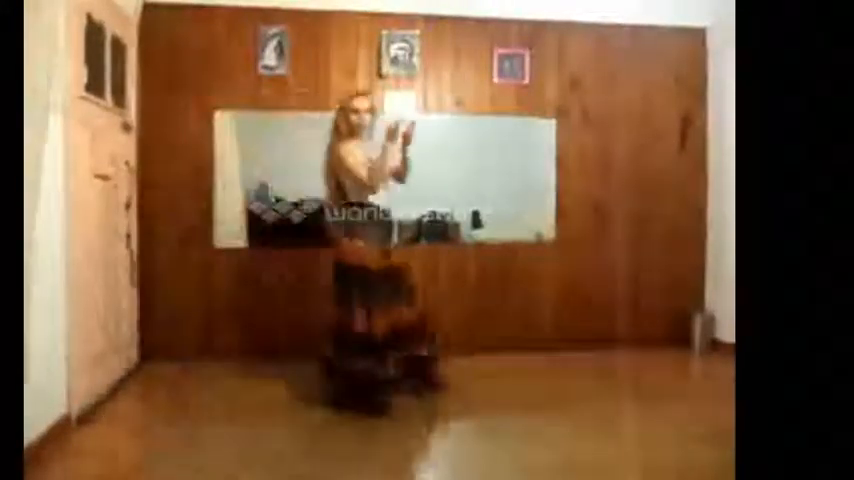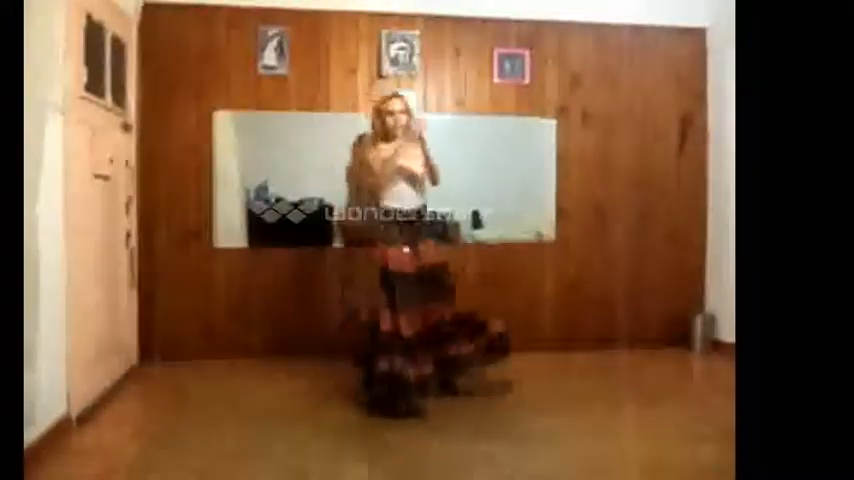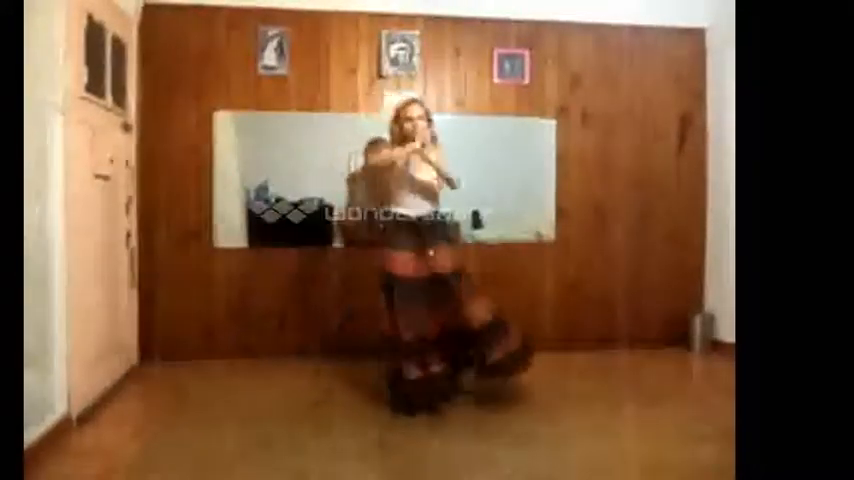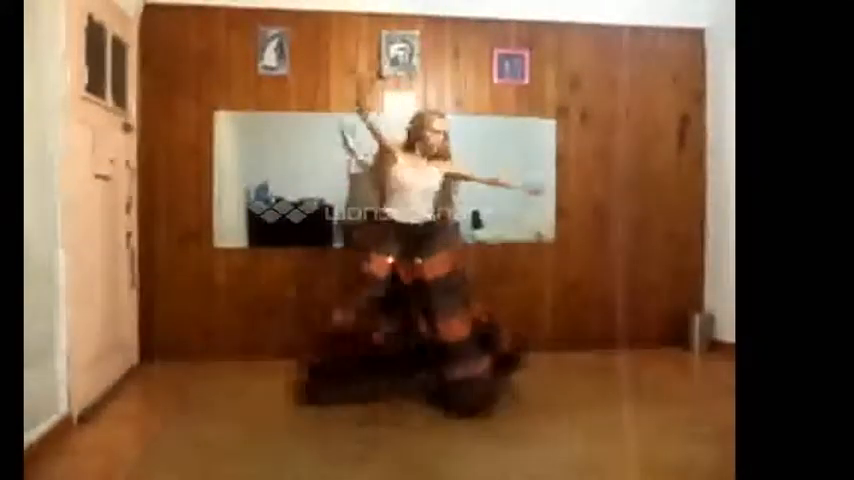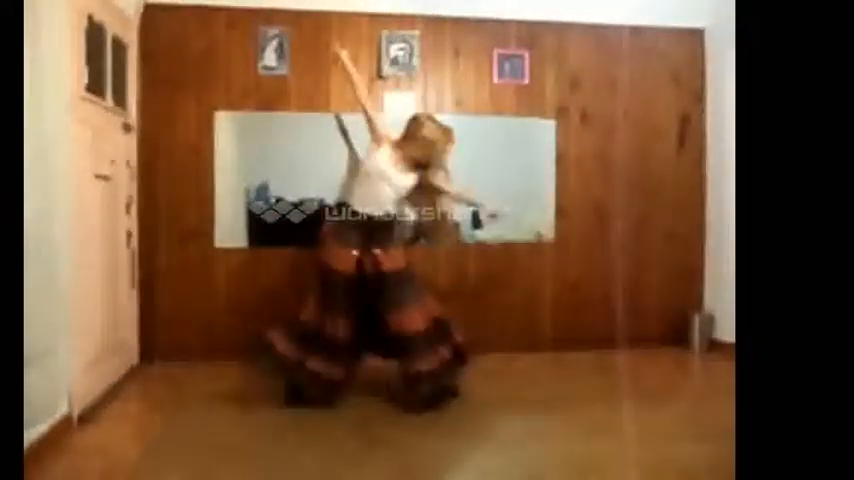
dt=0.3s
person 1, frame 1
left shoulder: (371, 148)
right shoulder: (343, 148)
left elbow: (401, 177)
right elbow: (372, 182)
left wrist: (402, 148)
right wrist: (391, 146)
left hip: (377, 227)
right hip: (359, 230)
left knee: (383, 299)
right knee: (363, 303)
right ankle: (361, 387)
person 1, frame 2
left shoulder: (414, 147)
right shoulder: (373, 151)
left elbow: (433, 180)
right elbow: (378, 183)
left wrist: (423, 149)
right wrist: (400, 149)
left hip: (419, 225)
right hip: (391, 229)
left knee: (434, 295)
right knee: (398, 304)
left ankle: (435, 373)
right ankle: (393, 389)
person 1, frame 3
left shoulder: (439, 154)
right shoulder: (398, 154)
left elbow: (452, 183)
left wrist: (431, 158)
right wrist: (406, 150)
left hip: (434, 229)
right hip: (401, 231)
left knee: (450, 298)
right knee: (410, 308)
left ankle: (443, 376)
right ankle: (417, 384)
person 1, frame 4
left shoulder: (442, 166)
right shoulder: (395, 154)
left elbow: (479, 176)
right elbow: (370, 127)
left wrist: (519, 187)
right wrist: (363, 110)
left hip: (428, 238)
right hip: (393, 236)
left knee: (447, 307)
right knee: (367, 299)
left ankle: (461, 387)
person 1, frame 5
left shoulder: (418, 171)
right shoulder: (381, 143)
left elbow: (446, 189)
right elbow: (364, 99)
left wrist: (479, 204)
right wrist: (345, 60)
left hip: (383, 234)
right hip: (349, 226)
left knee: (403, 302)
right knee: (335, 300)
left ankle: (424, 380)
right ankle: (312, 382)
